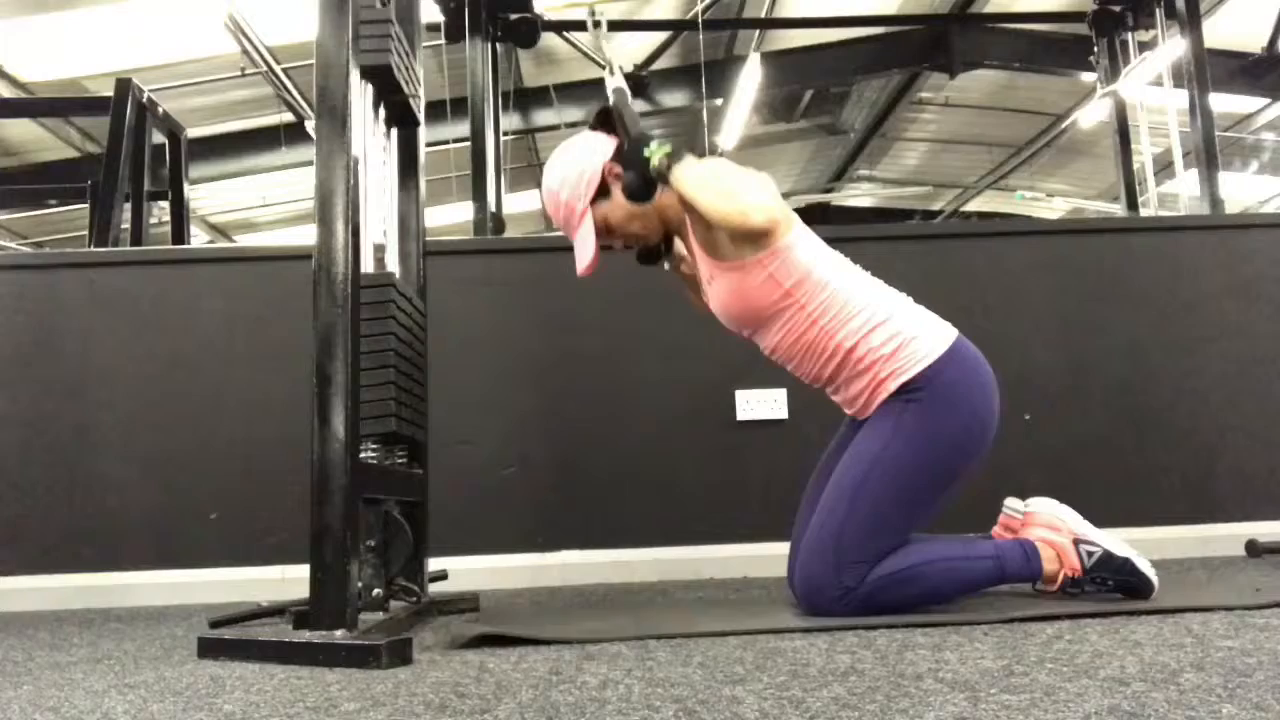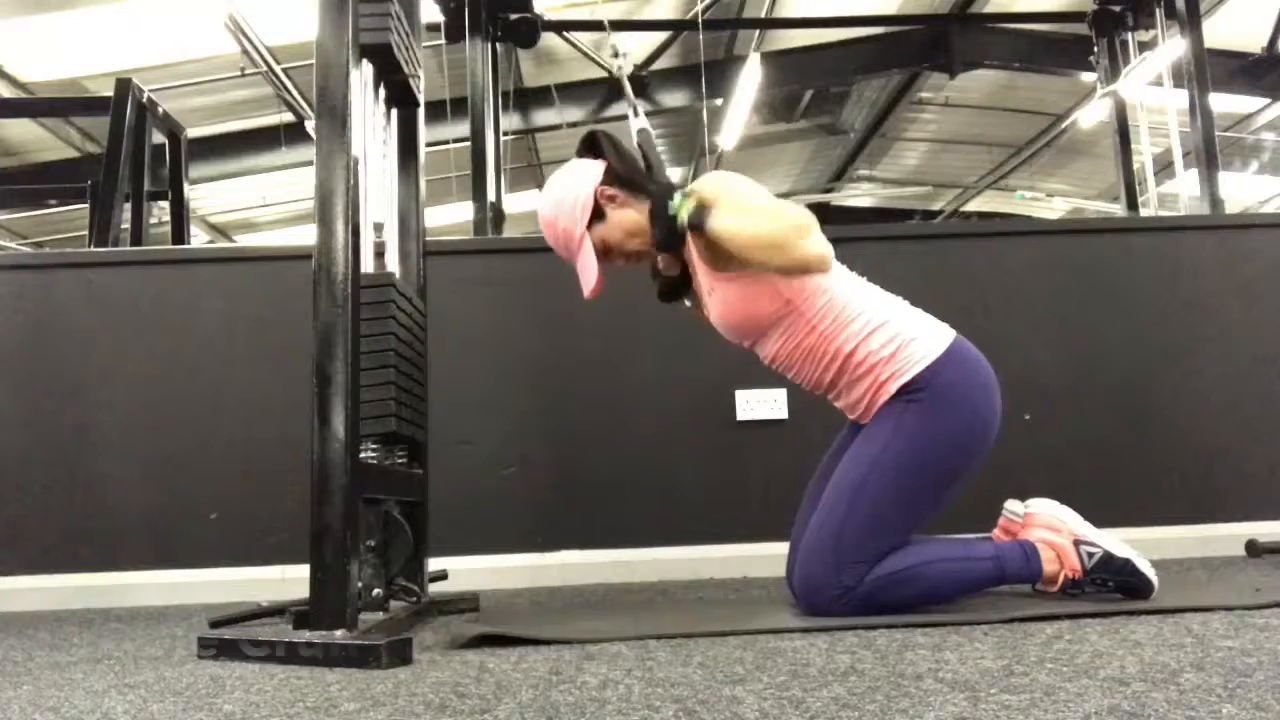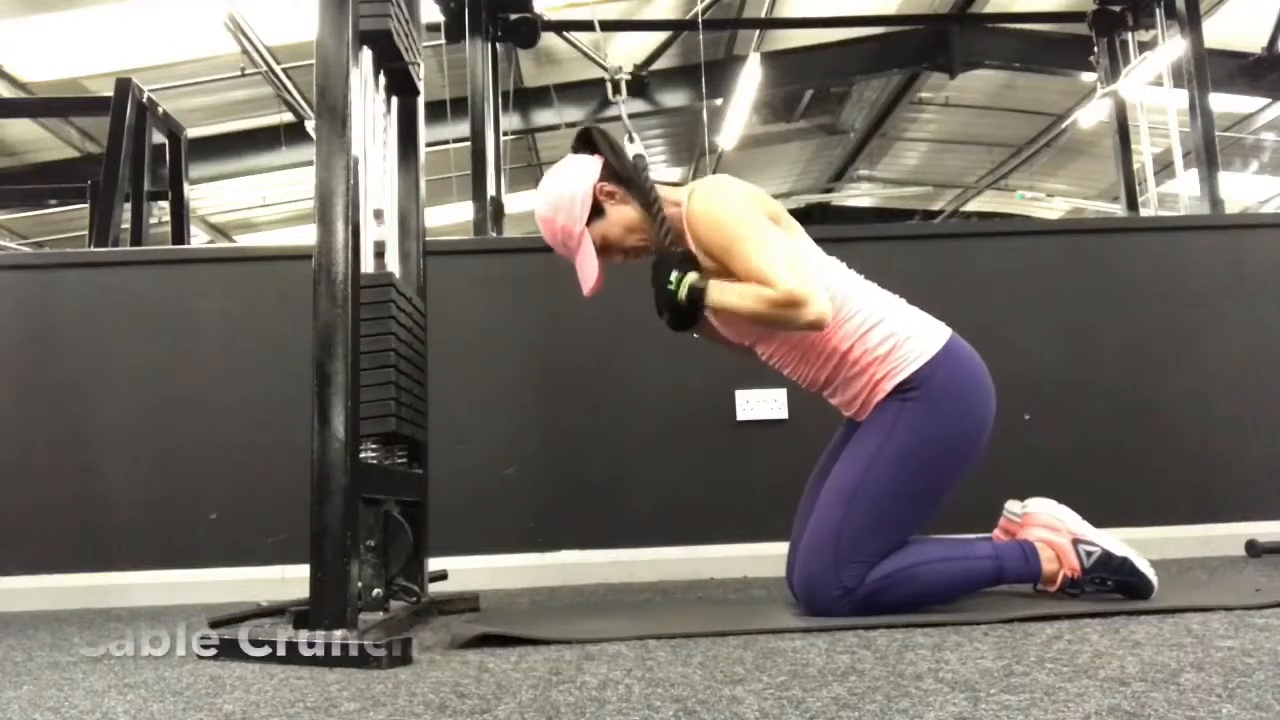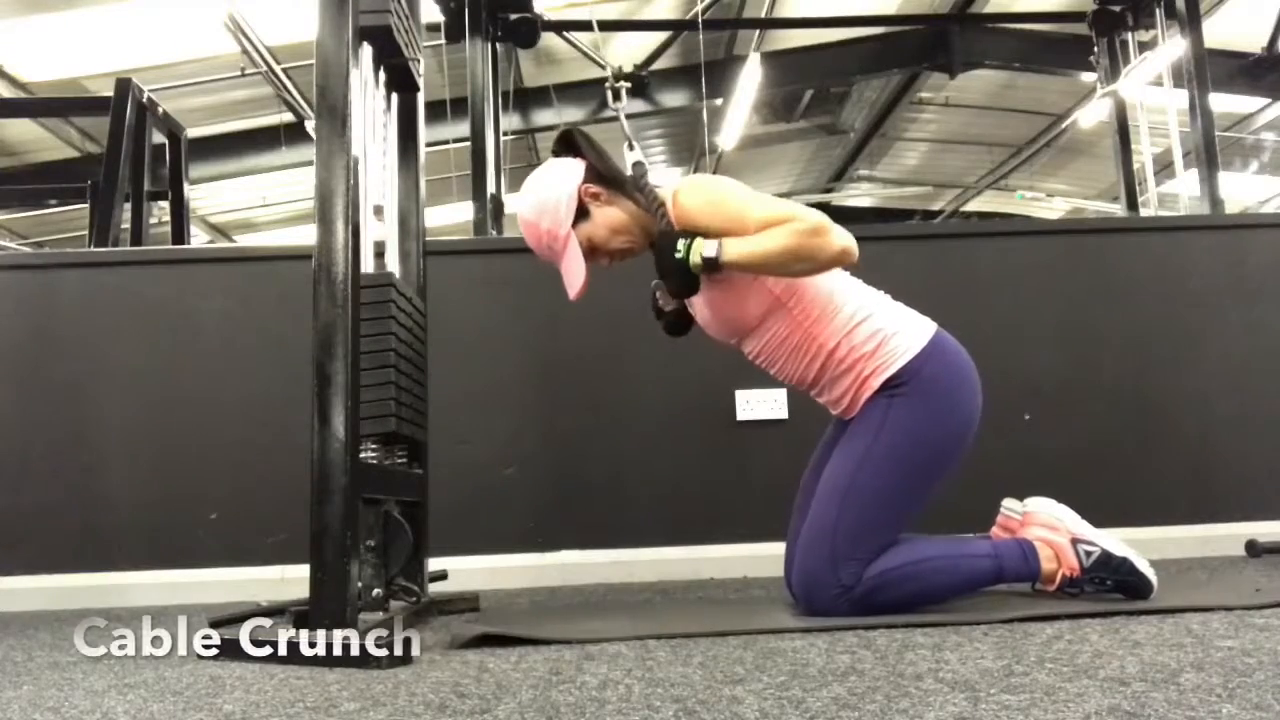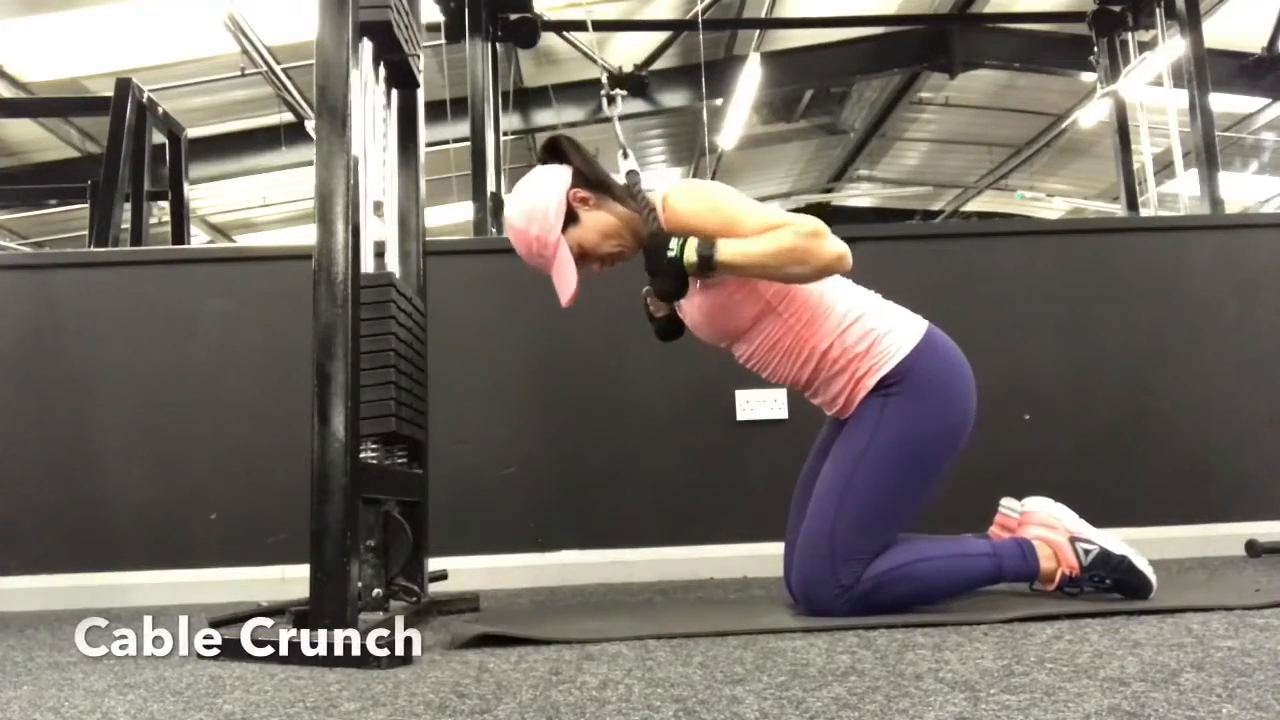
dt=0.3s
person 1, frame 1
left shoulder: (707, 183)
right shoulder: (692, 237)
left elbow: (761, 217)
left wrist: (671, 169)
right wrist: (677, 266)
left hip: (934, 389)
right hip: (902, 392)
left knee: (828, 587)
right knee: (814, 574)
left ankle: (1055, 557)
right ankle: (1017, 535)
person 1, frame 2
left shoulder: (711, 197)
right shoulder: (690, 247)
left elbow: (810, 251)
left wrist: (697, 214)
right wrist: (686, 292)
left hip: (936, 388)
right hip: (902, 396)
left knee: (826, 587)
right knee: (812, 573)
left ankle: (1056, 556)
right ankle: (1016, 534)
person 1, frame 3
left shoulder: (709, 205)
right shoulder: (684, 246)
left elbow: (808, 307)
left wrist: (695, 289)
right wrist: (695, 320)
left hip: (931, 387)
right hip: (897, 394)
left knee: (828, 587)
right knee: (813, 574)
left ankle: (1054, 556)
right ankle: (1018, 533)
person 1, frame 4
left shoulder: (693, 201)
right shoulder: (675, 240)
left elbow: (832, 243)
left wrist: (707, 257)
right wrist: (688, 310)
left hip: (917, 382)
right hip: (883, 391)
left knee: (827, 586)
right knee: (812, 572)
left ankle: (1053, 555)
right ankle: (1013, 532)
person 1, frame 5
left shoulder: (684, 207)
right shoulder: (666, 252)
left elbow: (827, 250)
left wrist: (701, 259)
right wrist: (676, 317)
left hip: (913, 381)
right hip: (875, 392)
left knee: (827, 587)
right knee: (809, 576)
left ankle: (1053, 556)
right ankle: (1014, 531)
